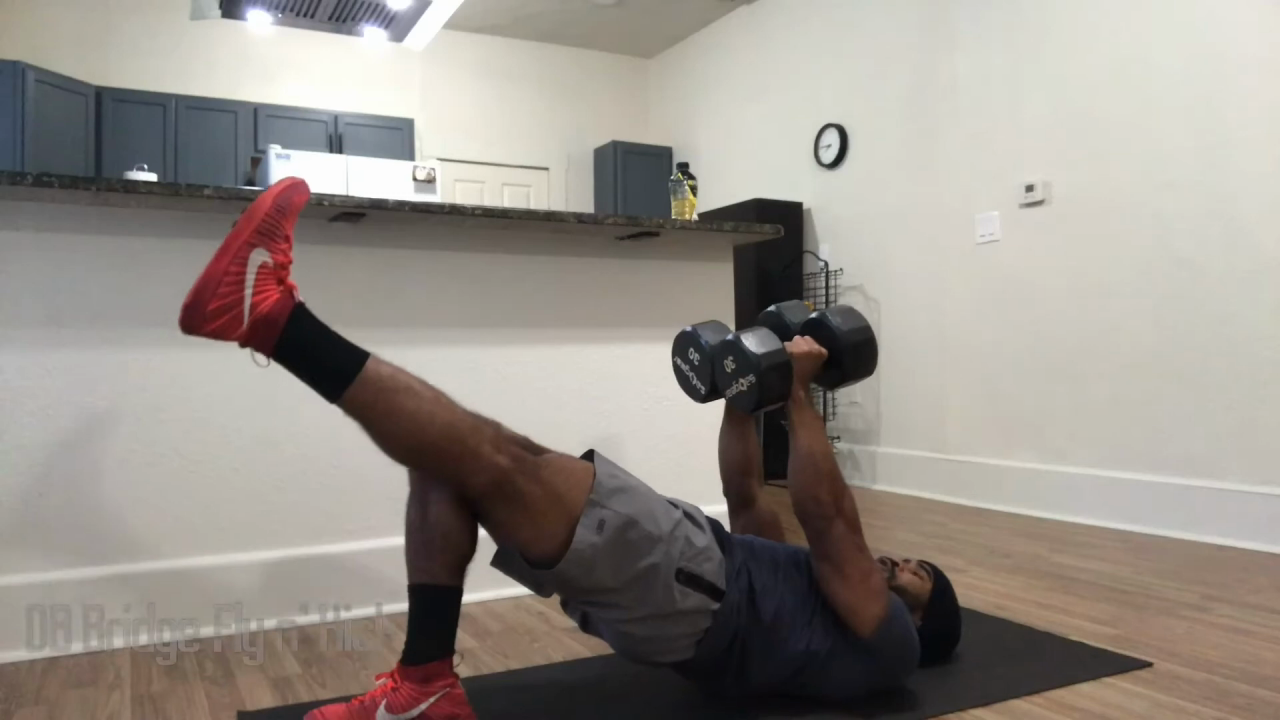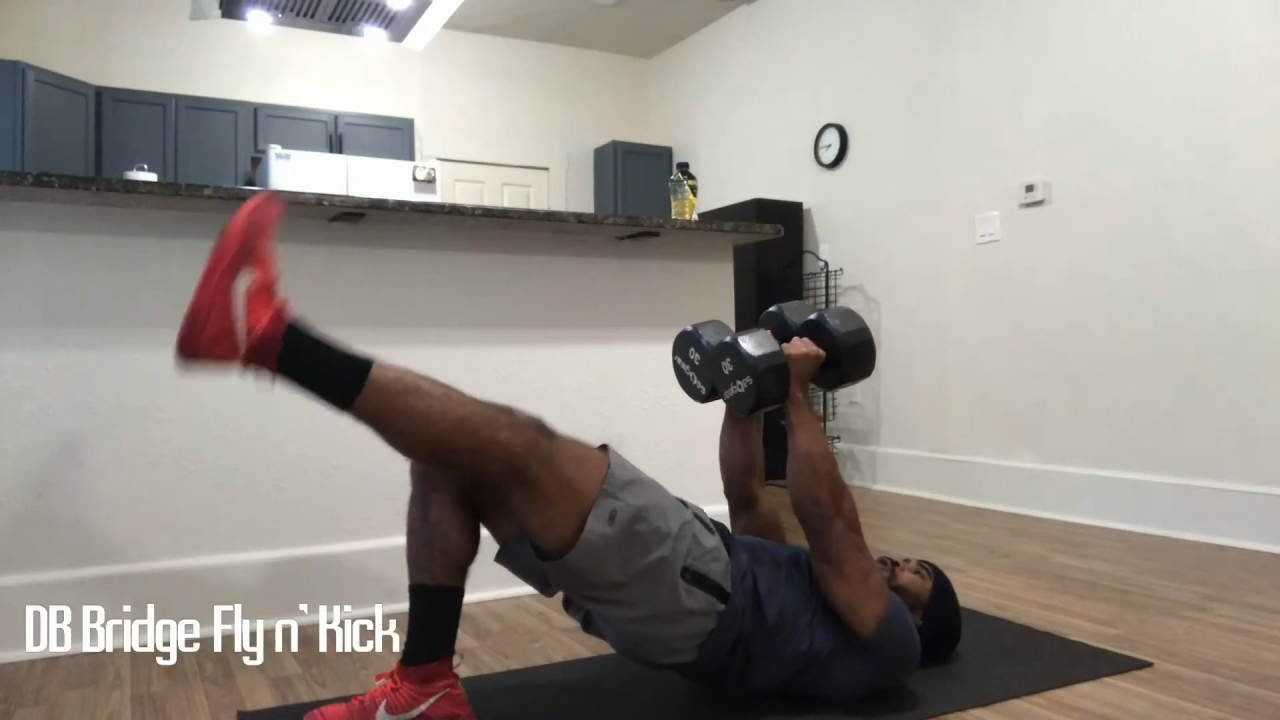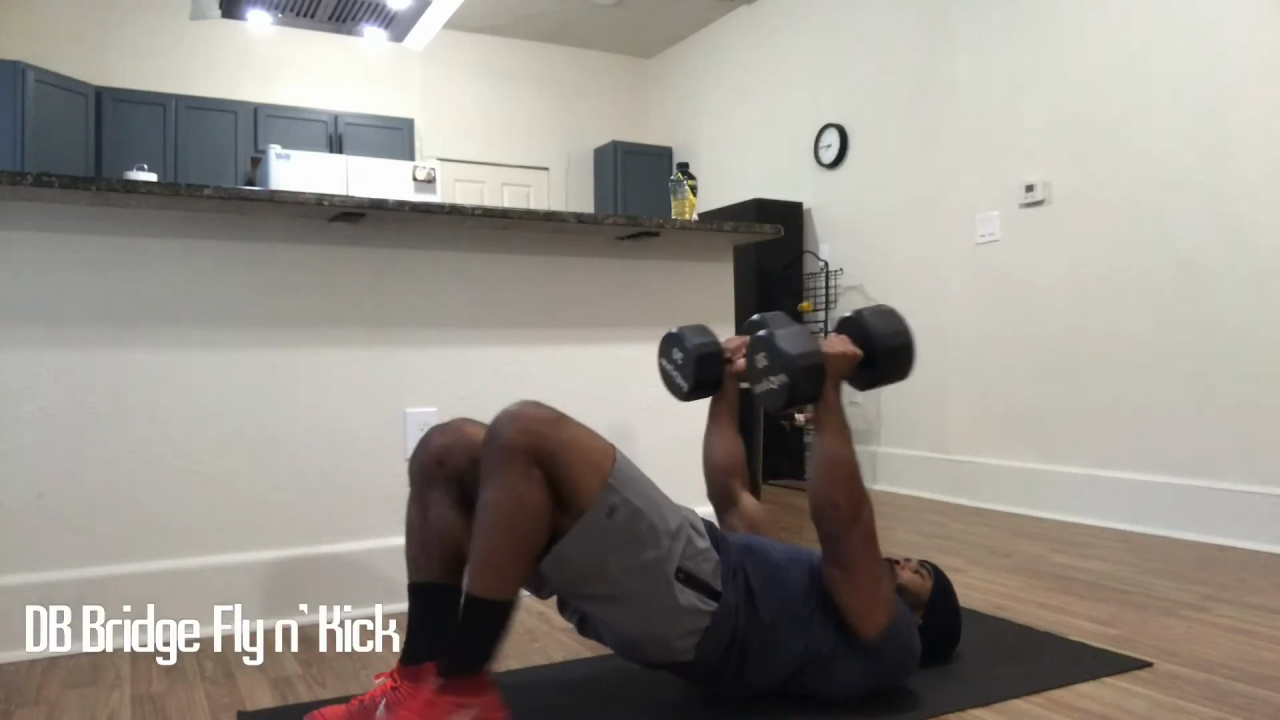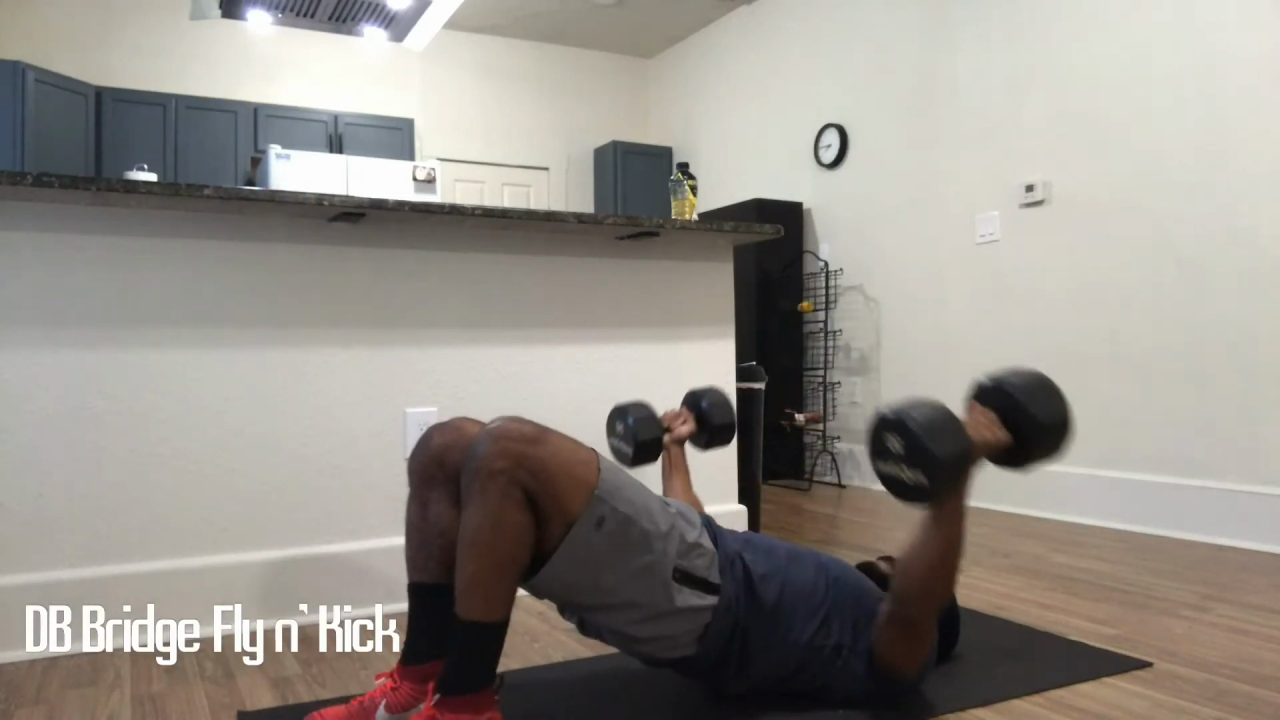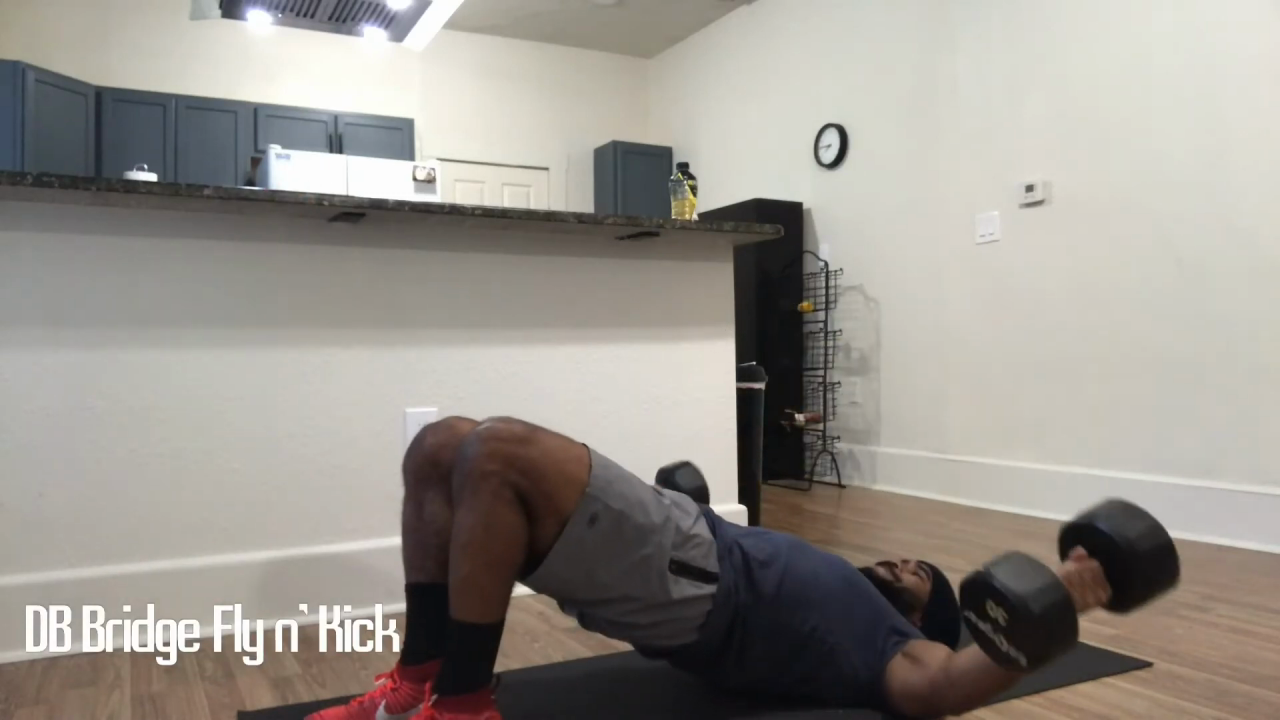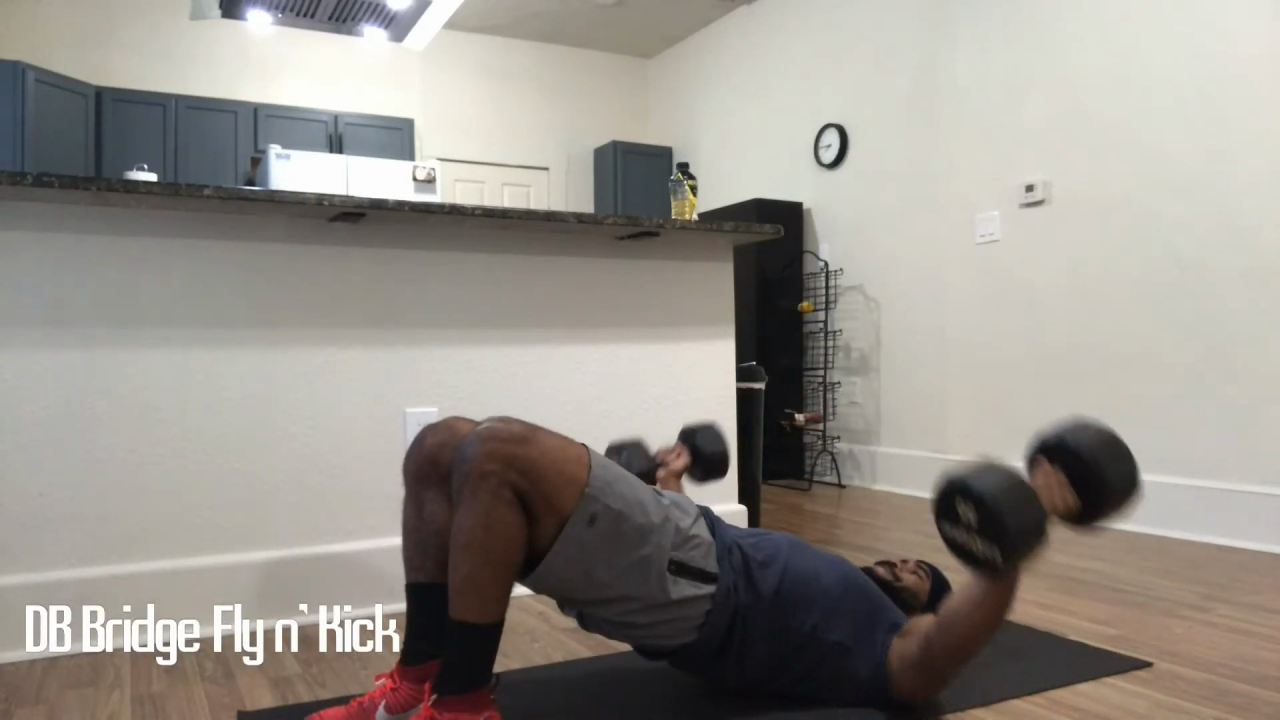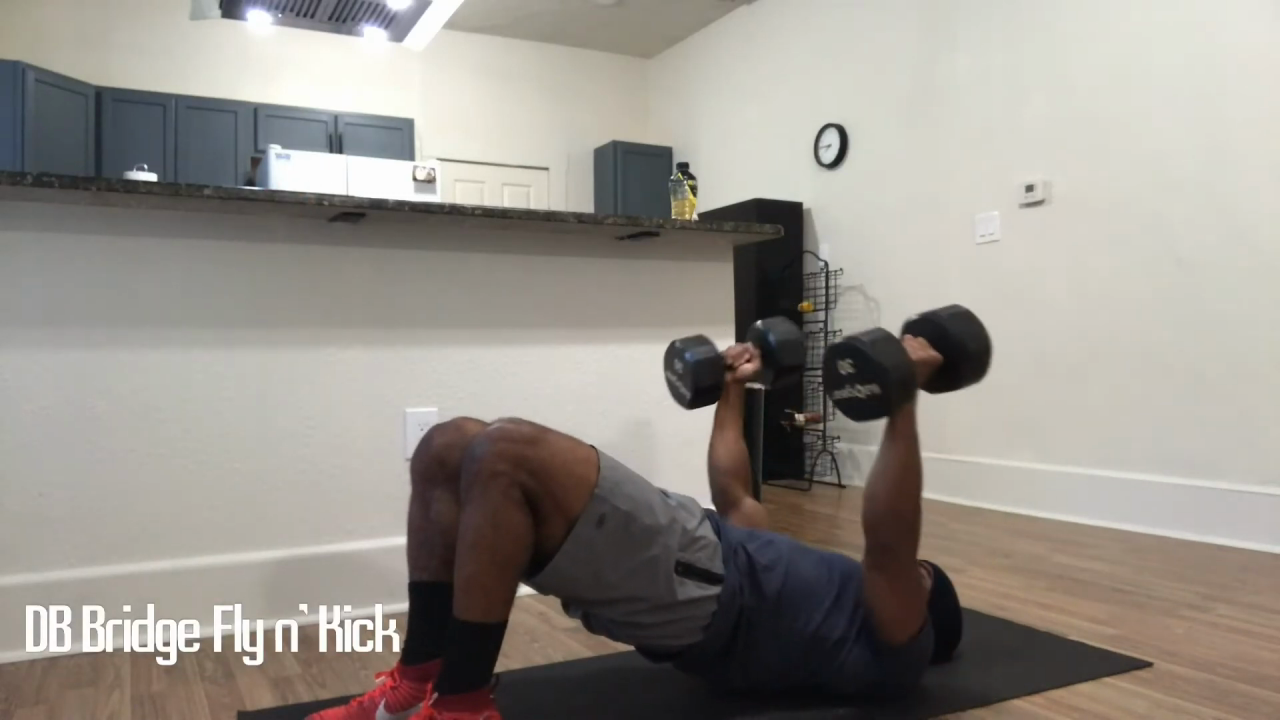
dt=0.5s
person 1, frame 1
left shoulder: (884, 643)
right shoulder: (813, 591)
left elbow: (828, 517)
right elbow: (745, 497)
left wrist: (798, 396)
left hip: (688, 588)
right hip: (655, 581)
left knee: (489, 458)
right knee: (451, 462)
left ankle: (270, 316)
person 1, frame 2
left shoulder: (888, 643)
right shoulder: (814, 584)
left elbow: (830, 517)
right elbow: (747, 490)
left wrist: (798, 398)
left hip: (693, 589)
right hip: (643, 579)
left knee: (509, 441)
right knee: (450, 456)
left ankle: (263, 333)
person 1, frame 3
left shoulder: (887, 641)
right shoulder: (817, 584)
left elbow: (844, 527)
right elbow: (730, 491)
left wrist: (826, 396)
right wrist: (726, 389)
left hip: (689, 593)
right hip: (651, 580)
left knee: (526, 430)
right knee: (450, 448)
person 1, frame 4
left shoulder: (886, 653)
right shoulder: (818, 587)
left elbow: (918, 607)
left wrist: (954, 476)
right wrist: (676, 454)
left hip: (692, 597)
left knee: (506, 452)
right knee: (447, 449)
person 1, frame 5
left shoulder: (893, 644)
right shoulder: (839, 596)
right wrist: (674, 499)
left hip: (691, 579)
left knee: (497, 454)
right knee: (441, 448)
person 1, frame 6
left shoulder: (888, 645)
right shoulder: (835, 595)
left elbow: (946, 650)
right wrist: (673, 481)
left hip: (689, 582)
right hip: (679, 557)
left knee: (496, 453)
right knee: (443, 448)
person 1, frame 7
left shoulder: (893, 647)
right shoulder: (823, 587)
left elbow: (892, 543)
right elbow: (733, 494)
left wrist: (903, 404)
right wrist: (732, 394)
left hip: (695, 586)
left knee: (506, 453)
right knee: (447, 449)
